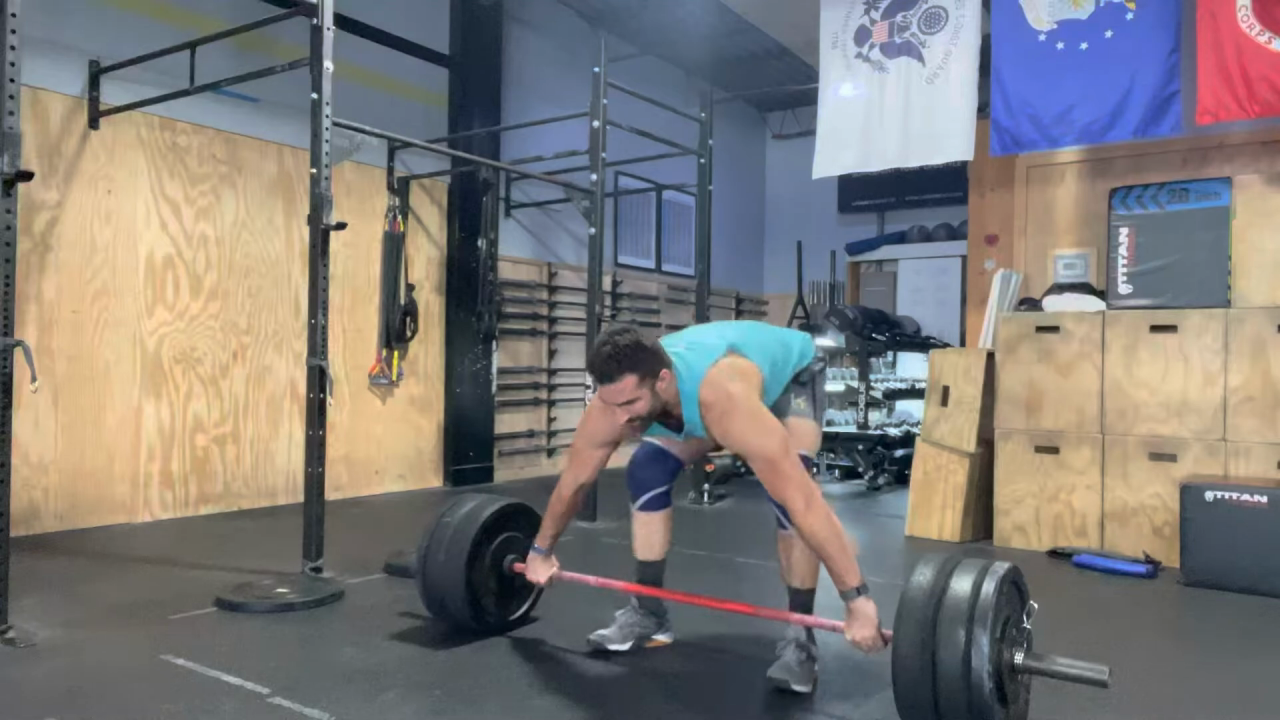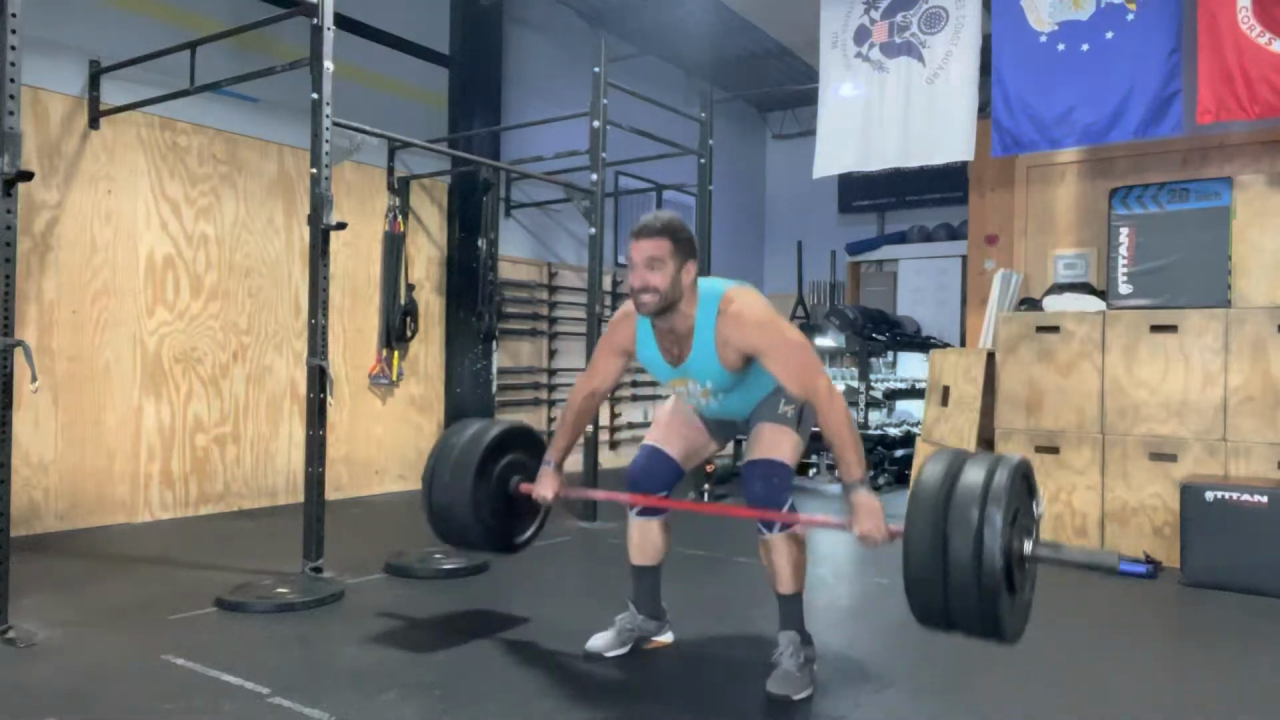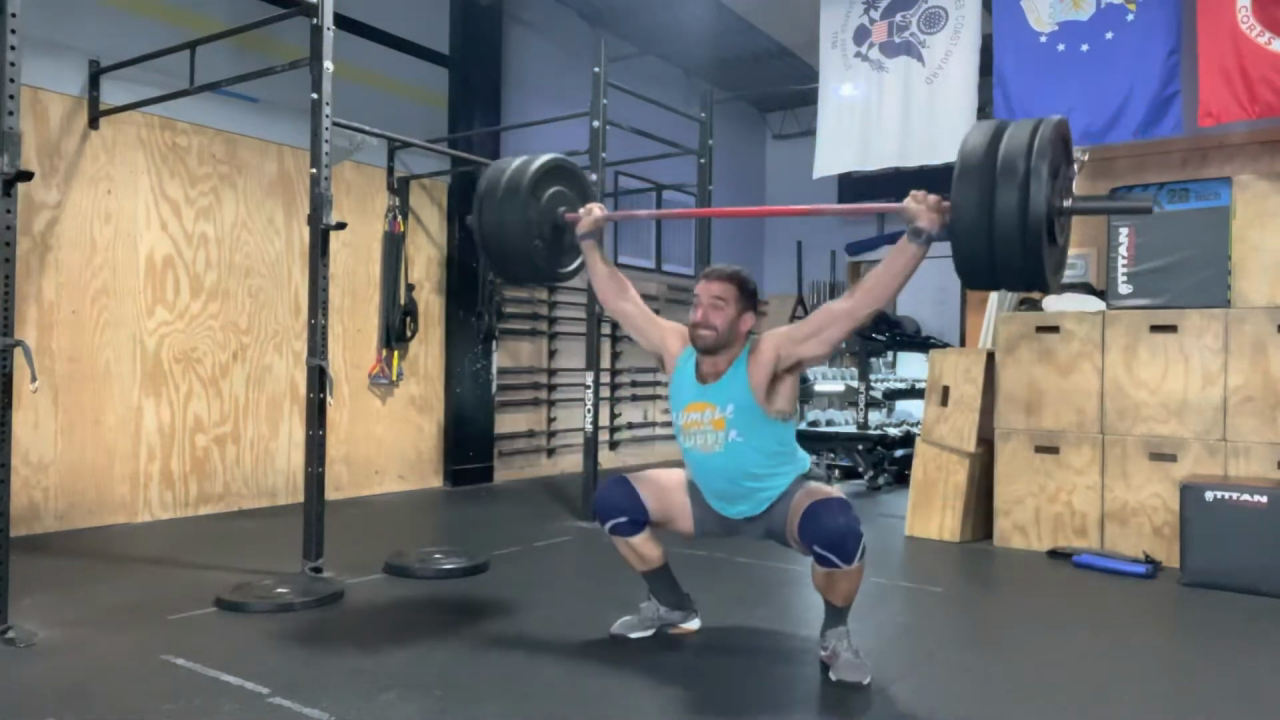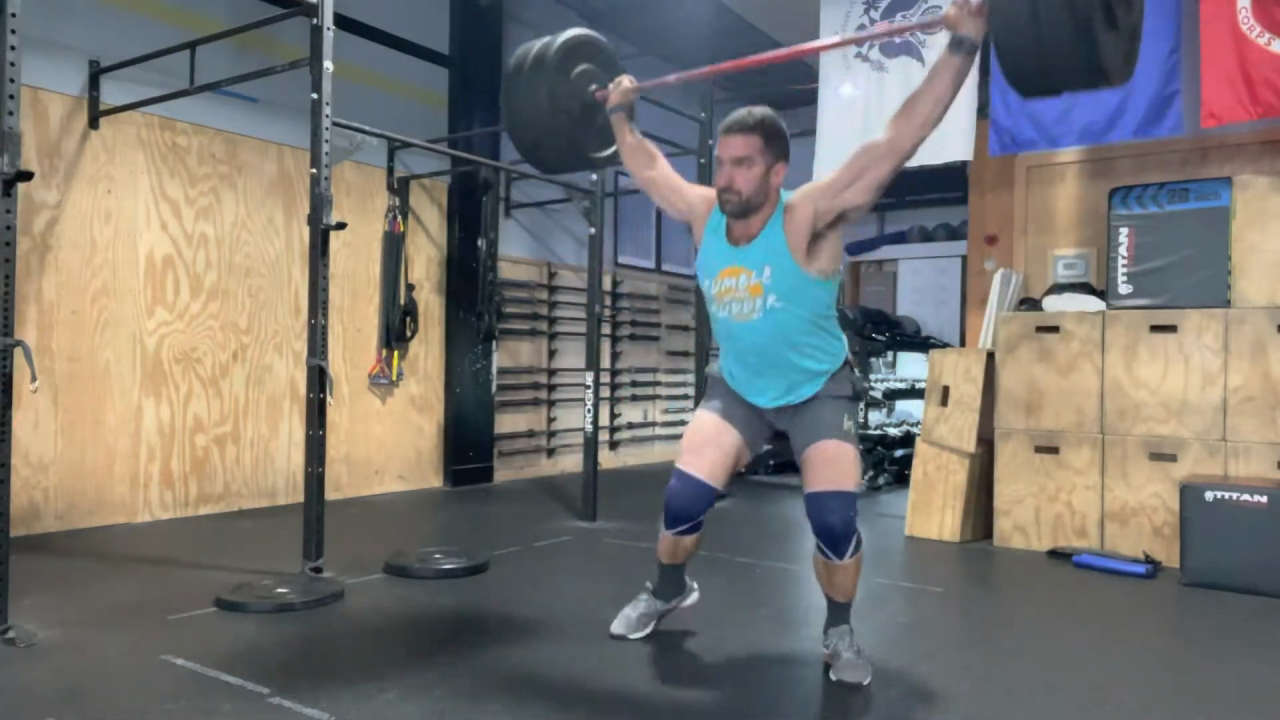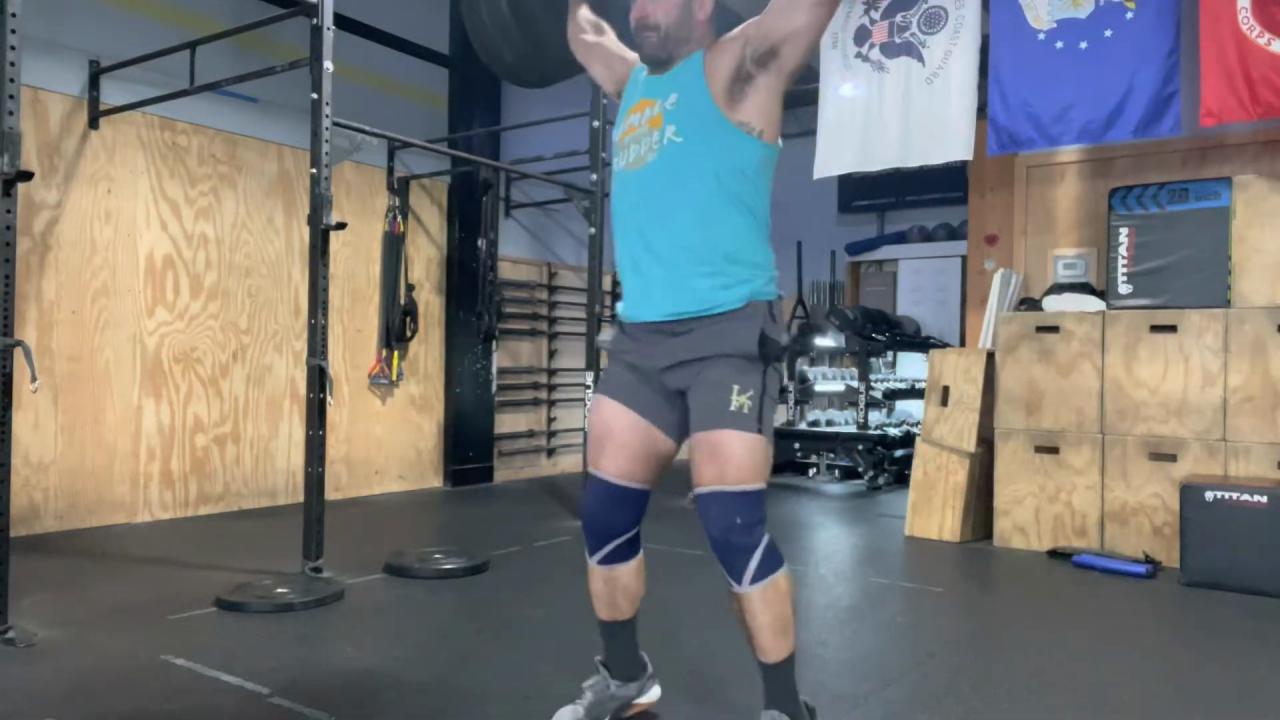
dt=1s
person 1, frame 1
left shoulder: (722, 396)
right shoulder: (615, 398)
left elbow: (804, 500)
right elbow: (574, 480)
left wrist: (857, 600)
right wrist: (541, 551)
left hip: (788, 374)
left knee: (789, 491)
right knee: (647, 473)
left ankle: (800, 637)
right ankle: (647, 612)
person 1, frame 2
left shoulder: (738, 314)
right shoulder: (629, 324)
left elbow: (823, 392)
right elbow: (588, 392)
left wrist: (859, 491)
right wrist: (551, 466)
left hip: (777, 390)
right hip: (704, 401)
left knee: (765, 490)
right knee: (646, 478)
left ankle: (793, 641)
right ankle: (646, 616)
person 1, frame 3
left shoulder: (770, 360)
right shoulder: (677, 350)
left elbow: (859, 302)
right elbow: (620, 301)
left wrist: (921, 232)
right wrist: (589, 238)
left hip: (784, 497)
right hip: (711, 499)
left knee: (837, 530)
right knee: (613, 499)
left ankle: (835, 634)
right ankle: (672, 604)
person 1, frame 4
left shoulder: (808, 218)
right shoulder: (704, 214)
left elbow: (898, 142)
right elbow: (647, 168)
right wrist: (619, 113)
left hip: (816, 390)
right hip: (736, 389)
left knee: (833, 517)
right knee: (683, 498)
left ankle: (838, 632)
right ankle: (668, 589)
person 1, frame 5
left shoulder: (741, 63)
right shoulder: (636, 81)
left hip: (727, 331)
right hip: (641, 335)
left knee: (733, 525)
right knee: (604, 517)
